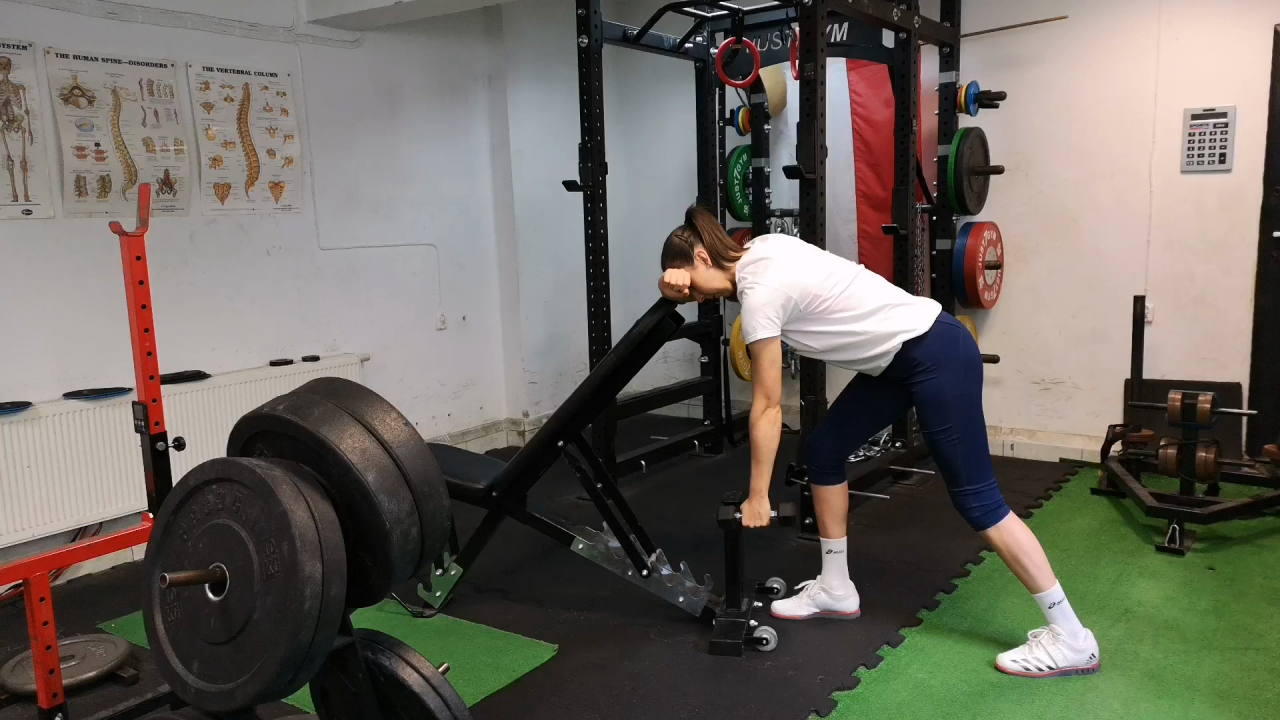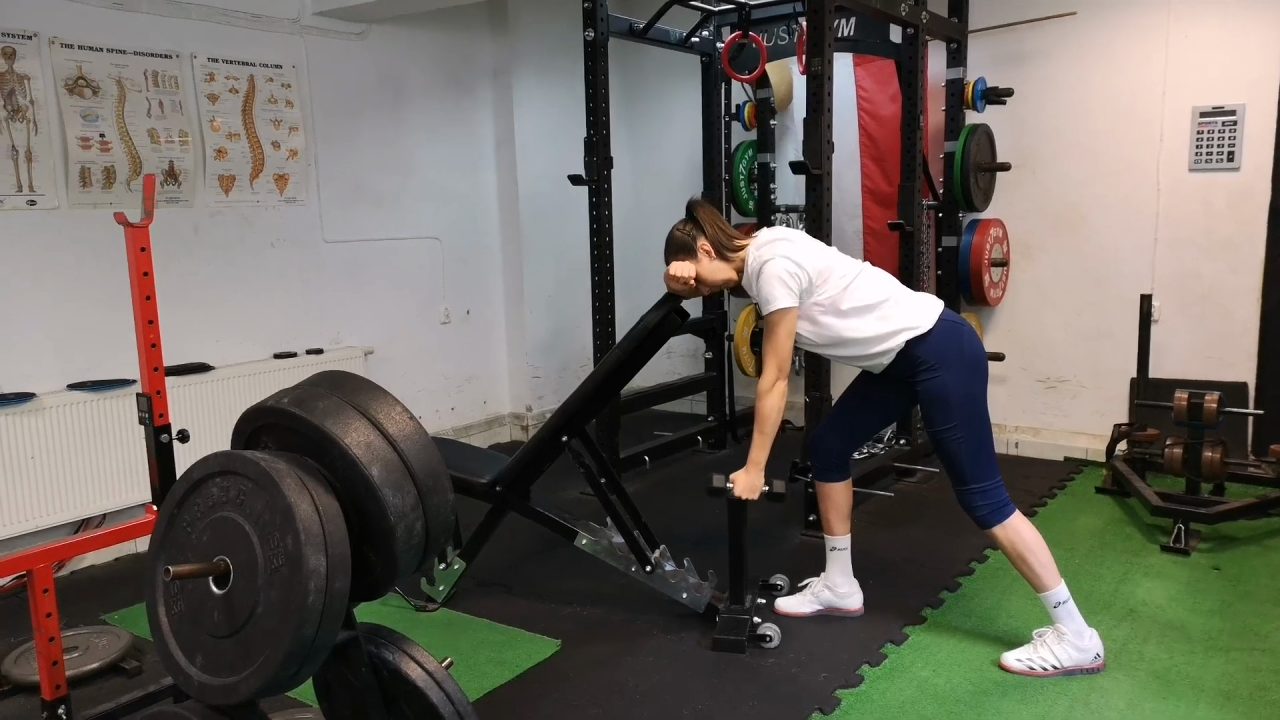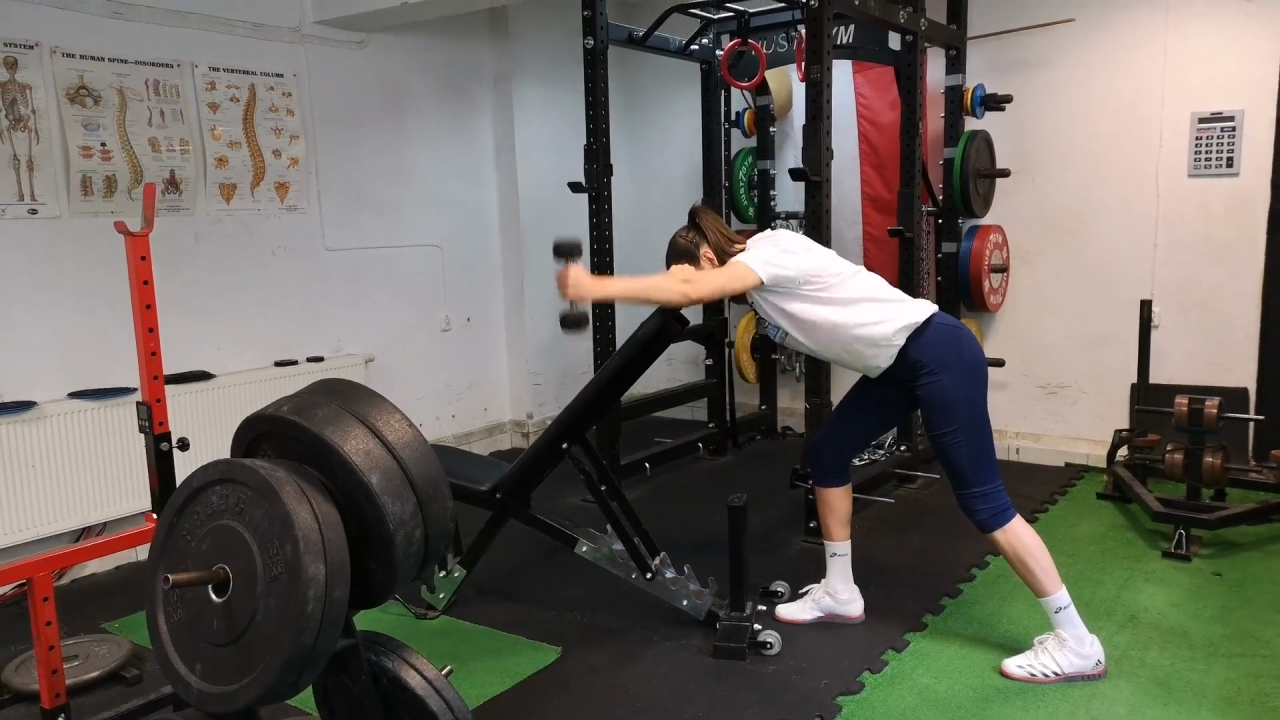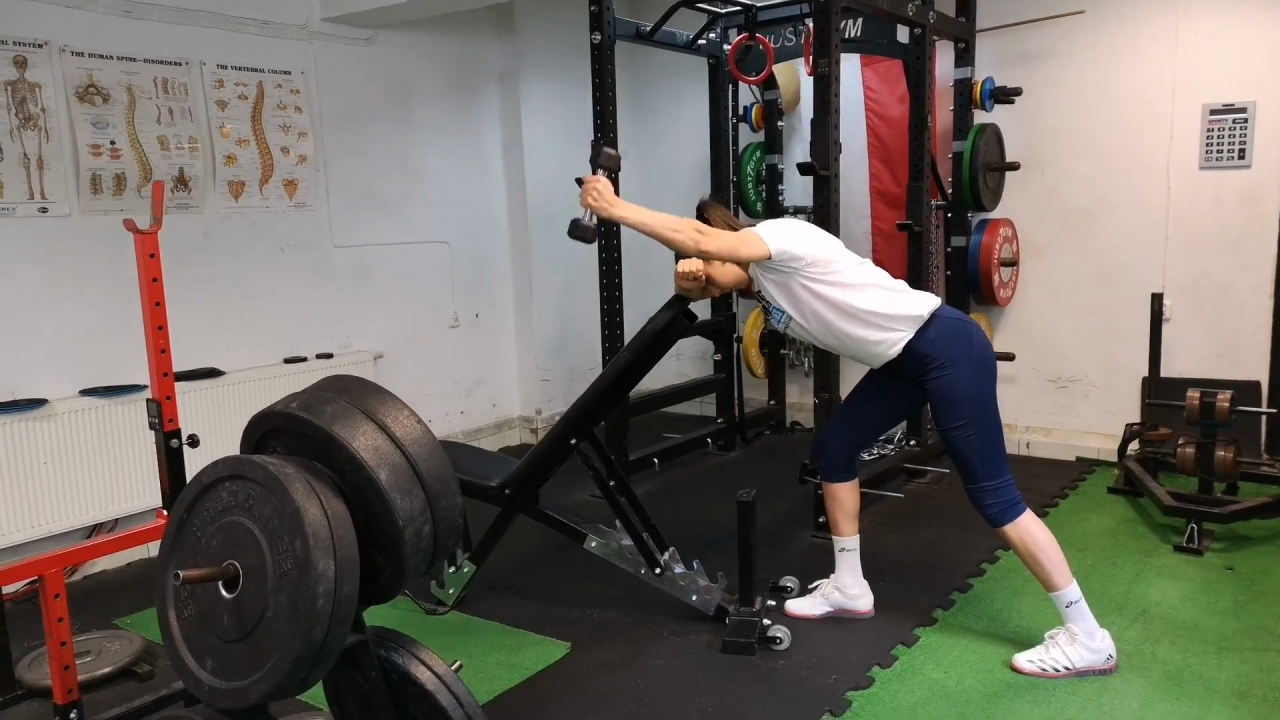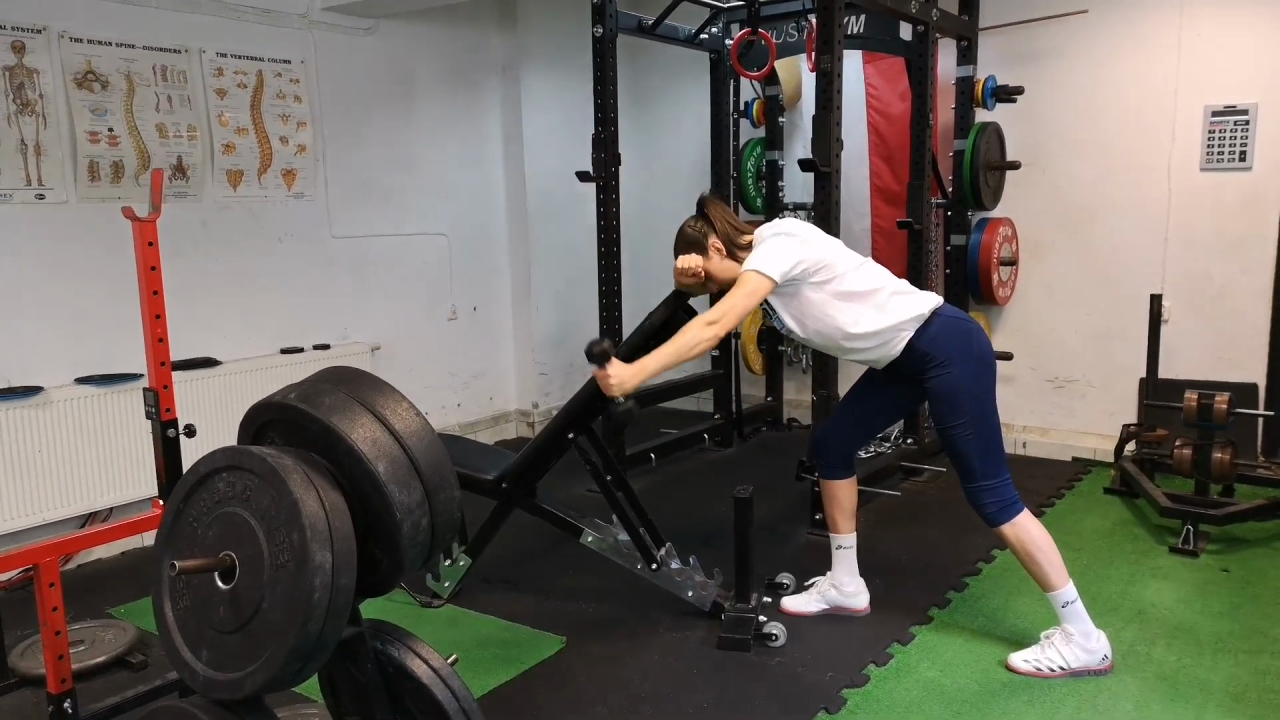
dt=1s
person 1, frame 1
left shoulder: (760, 291)
right shoulder: (755, 254)
left elbow: (767, 407)
left wrist: (758, 495)
right wrist: (678, 284)
left hip: (936, 354)
right hip: (899, 356)
left knee: (975, 497)
right knee: (823, 450)
left ankle: (1071, 638)
right ankle: (835, 590)
person 1, frame 2
left shoulder: (773, 267)
right shoulder: (757, 252)
left elbow: (775, 380)
left wrist: (754, 469)
right wrist: (681, 277)
left hip: (939, 351)
right hip: (900, 355)
left knee: (980, 495)
right knee: (827, 448)
left ankle: (1076, 638)
right ankle: (839, 588)
person 1, frame 3
left shoulder: (771, 253)
right shoulder: (754, 273)
left elbow: (697, 284)
left wrist: (598, 287)
right wrist: (679, 284)
left hip: (939, 355)
right hip: (897, 363)
left knee: (982, 501)
right knee: (827, 454)
left ankle: (1076, 645)
right ankle: (840, 594)
person 1, frame 4
left shoulder: (780, 236)
right shoulder: (761, 278)
left elbow: (700, 239)
left wrist: (616, 208)
right wrist: (690, 276)
left hip: (947, 348)
right hip: (904, 360)
left knee: (993, 495)
right knee: (833, 449)
left ankle: (1087, 639)
right ankle: (849, 589)
person 1, frame 5
left shoulder: (776, 246)
right shoulder: (766, 254)
left elbow: (715, 326)
right elbow: (694, 286)
left wrist: (634, 372)
right wrist: (690, 272)
left hip: (947, 347)
right hip: (903, 356)
left knee: (990, 494)
right knee: (830, 447)
left ankle: (1082, 639)
right ankle: (845, 586)
